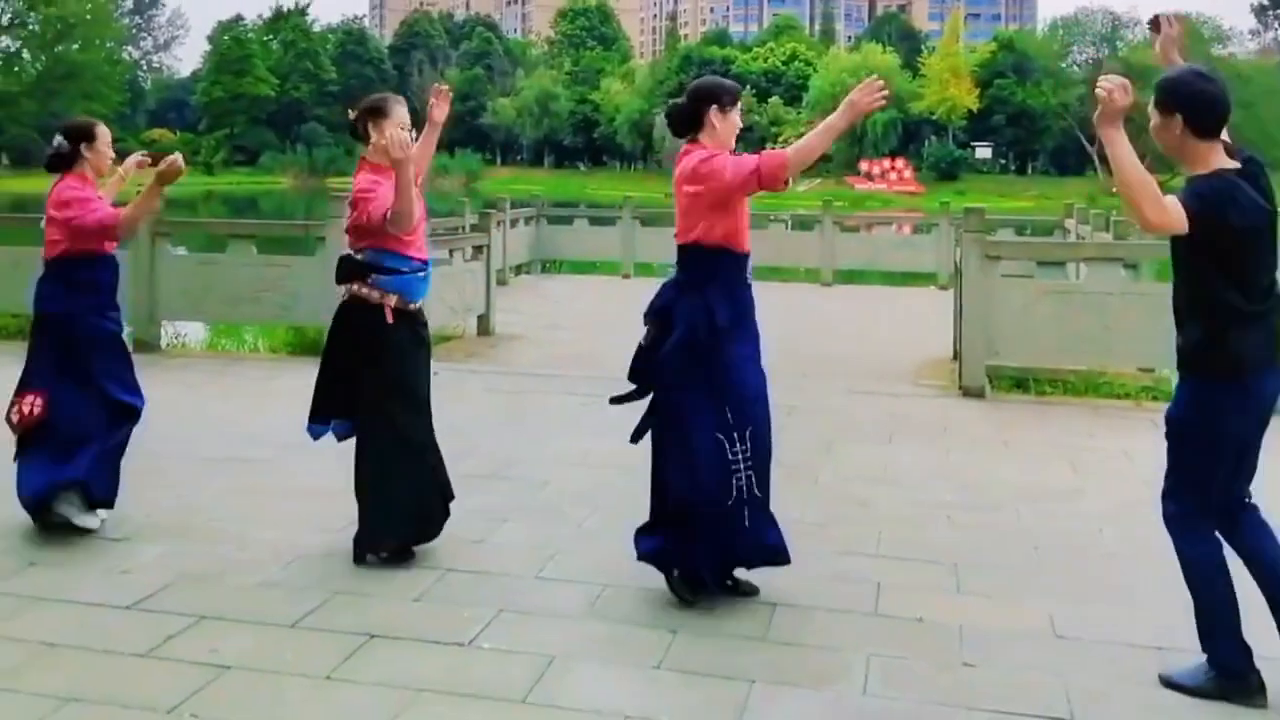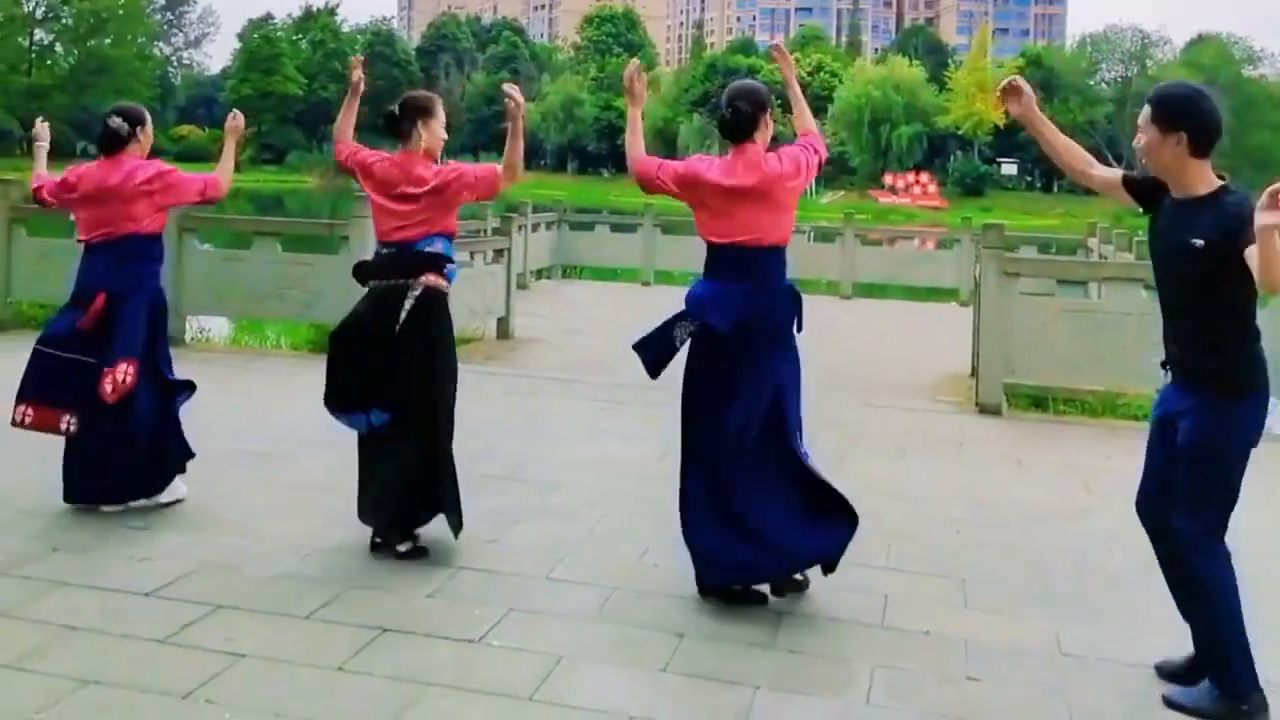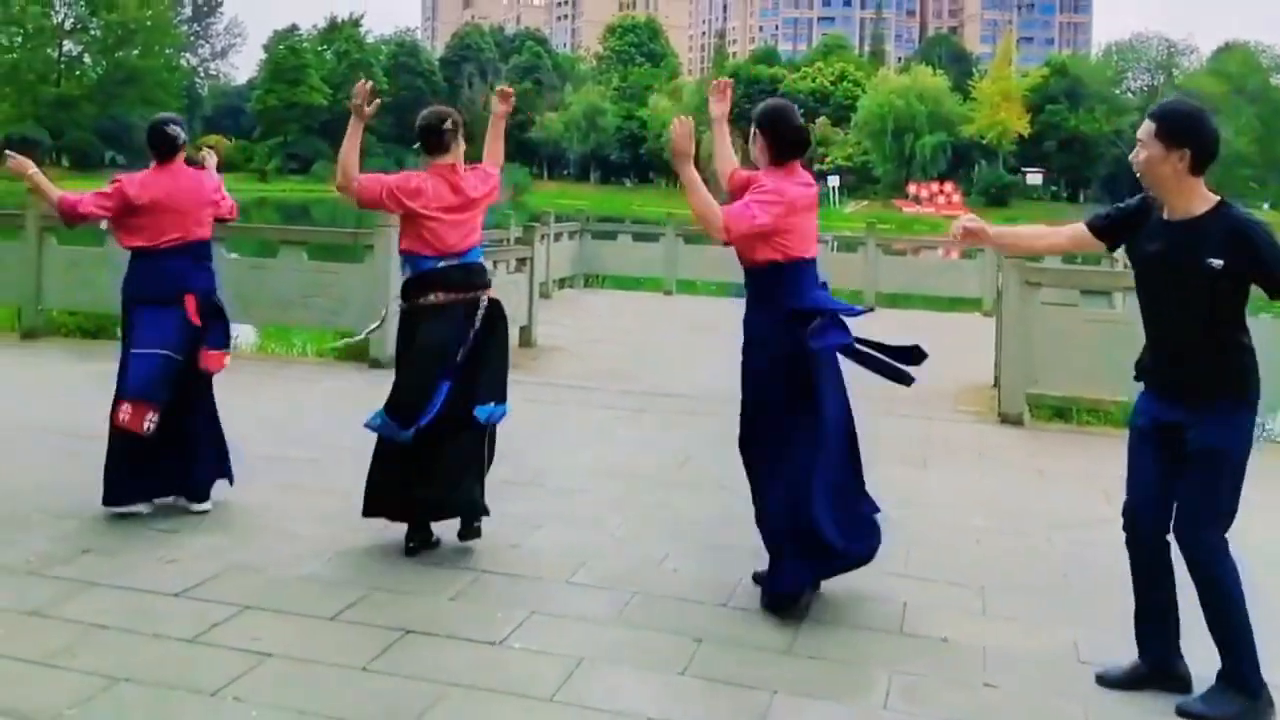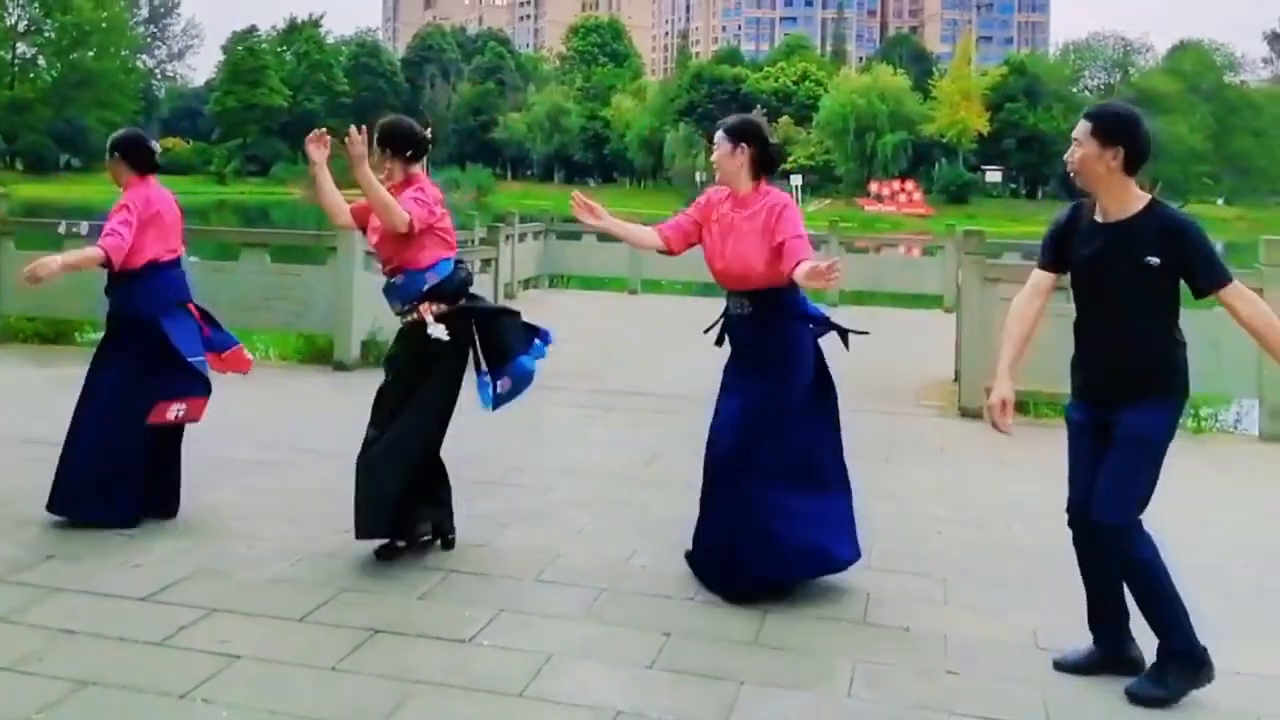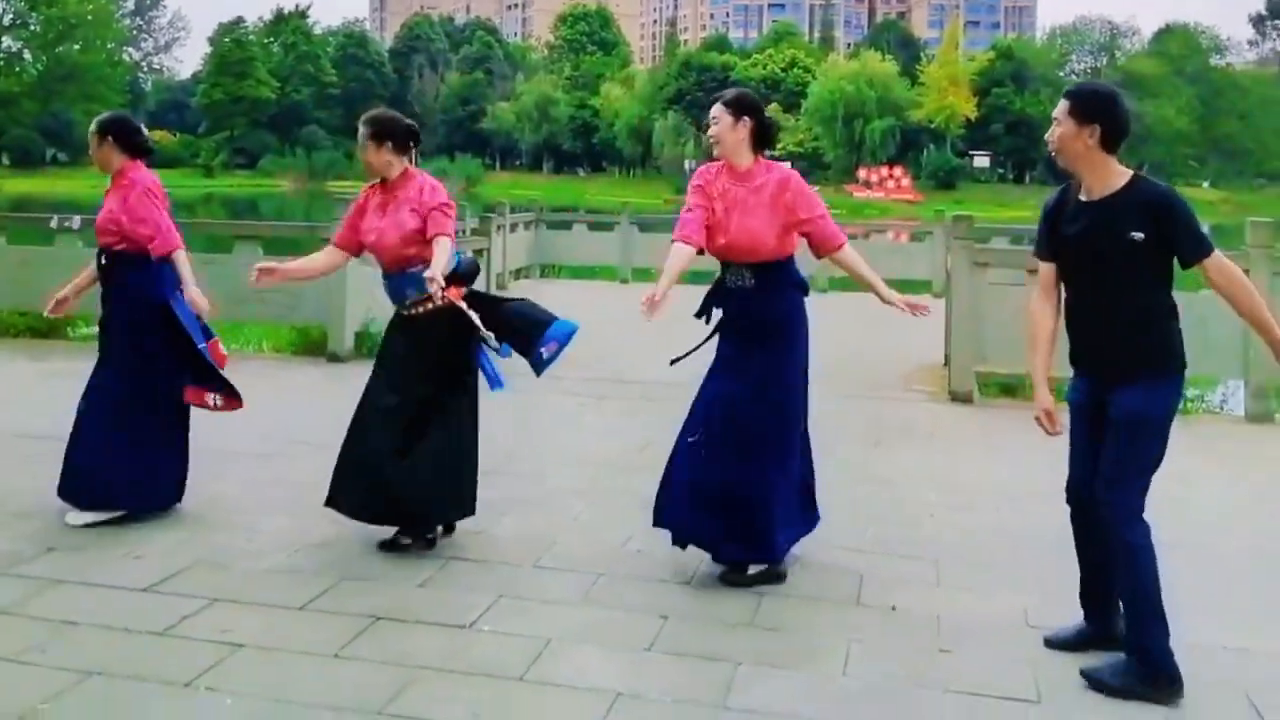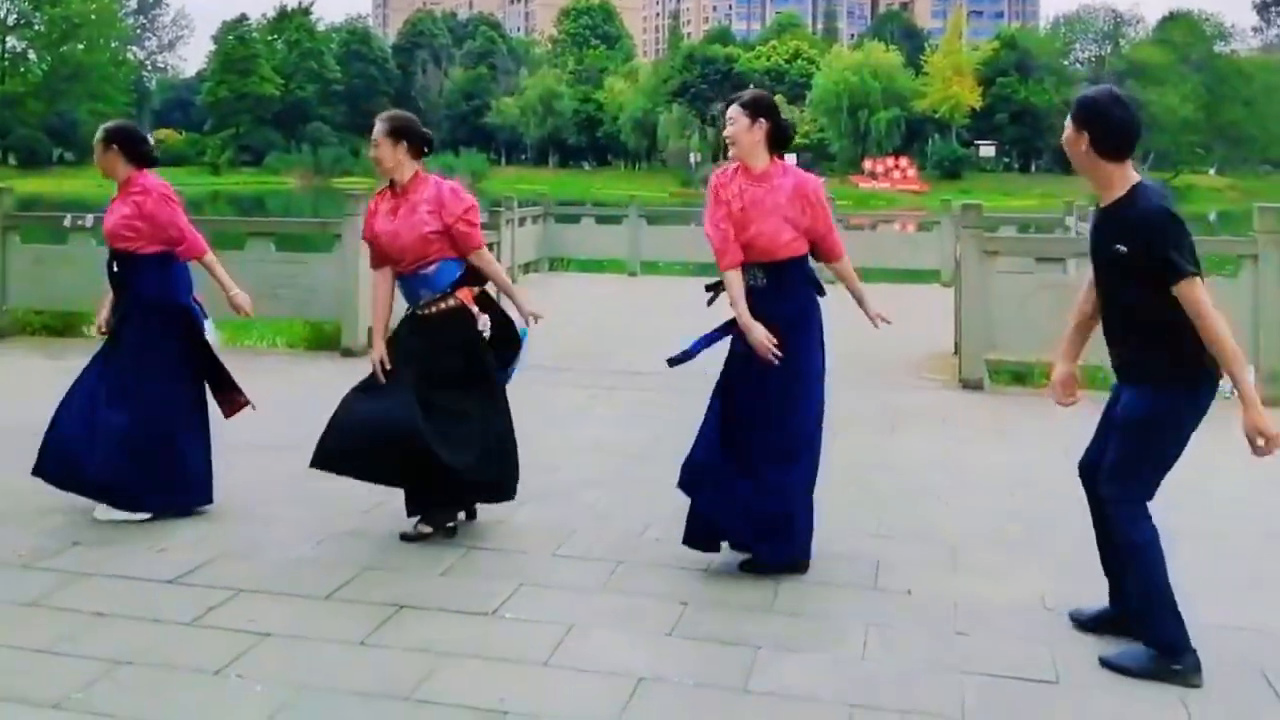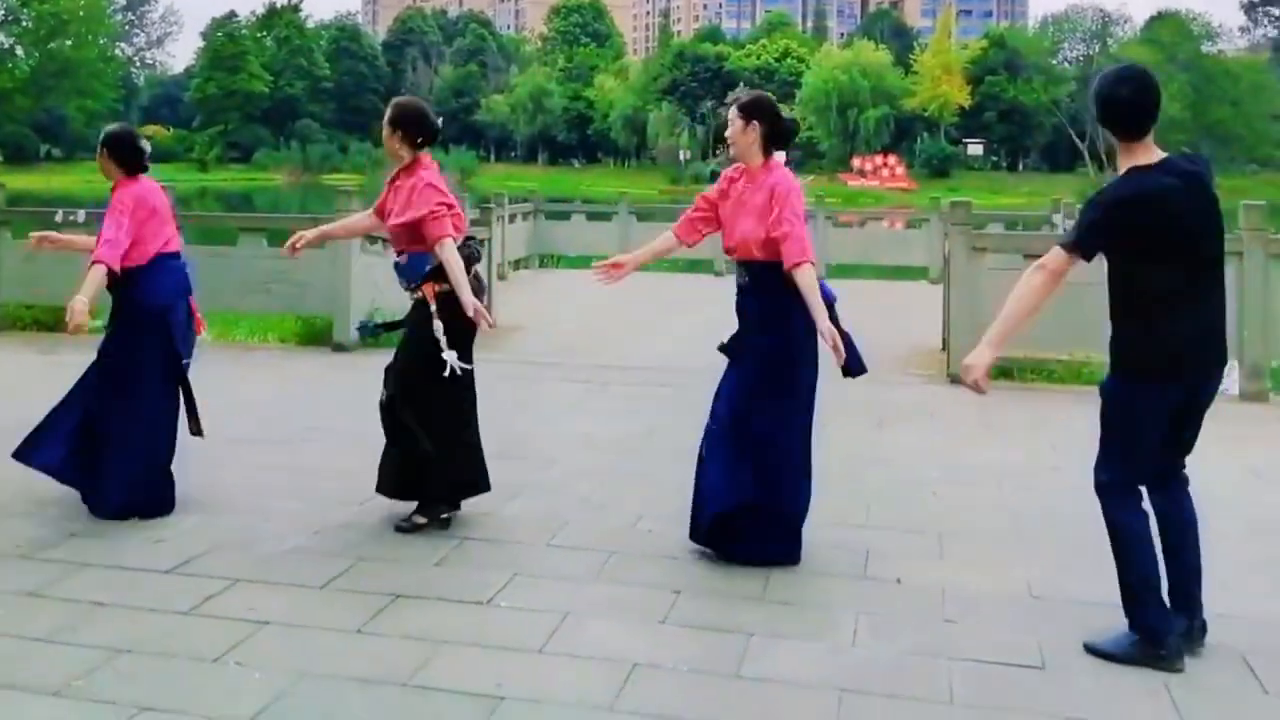
dt=0.2s
person 1, frame 1
left shoulder: (1218, 195)
left elbow: (1156, 218)
right elbow: (1203, 122)
left wrist: (1110, 129)
right wrist: (1172, 54)
left hip: (1218, 377)
left knee: (1187, 510)
person 1, frame 2
right shoulder: (1162, 194)
right elbow: (1093, 173)
right wrist: (1033, 116)
right hip: (1183, 386)
left knee: (1195, 527)
right knee: (1157, 510)
right ankle: (1213, 647)
person 1, frame 3
right shoulder: (1134, 218)
right elbow: (1060, 239)
right wrist: (991, 234)
left hip: (1220, 406)
right hip: (1160, 397)
left knee: (1200, 536)
right knee: (1143, 523)
right ankle: (1159, 657)
person 1, frame 4
left shoulder: (1170, 230)
right shoulder: (1071, 227)
right elbow: (1032, 295)
right wrist: (1003, 377)
left hip: (1149, 399)
right hip: (1088, 397)
left knee: (1113, 518)
right knee: (1083, 516)
left ankle: (1185, 653)
right ankle: (1111, 643)
person 1, frame 5
left shoulder: (1157, 204)
right shoulder: (1061, 209)
left elbow: (1224, 277)
right elbow: (1045, 294)
right wrist: (1042, 382)
left hip: (1148, 380)
right hip: (1092, 379)
left knee: (1117, 504)
right knee: (1085, 495)
left ankle: (1154, 665)
right ankle: (1103, 620)
person 1, frame 6
left shoulder: (1148, 216)
right shoulder: (1108, 212)
left elbow: (1203, 309)
right elbow: (1097, 288)
right wrist: (1066, 356)
left hip: (1172, 381)
right hip: (1158, 375)
left knee: (1121, 497)
right knee: (1099, 471)
left ankle: (1171, 649)
right ankle: (1128, 606)
person 1, frame 7
left shoulder: (1119, 202)
right shoulder: (1195, 174)
left elbow: (1045, 273)
left wrist: (989, 347)
left hip: (1145, 365)
right hip: (1206, 358)
left knee: (1119, 483)
right knee: (1165, 474)
left ankle: (1156, 633)
right ankle: (1184, 611)
person 2, frame 1
left shoulder: (700, 162)
right shoulder: (705, 165)
left elbow: (759, 169)
right elbow: (772, 166)
right wrist: (844, 116)
left hip: (714, 306)
right hip: (712, 309)
left knee: (728, 431)
right knee: (723, 433)
left ankle: (706, 564)
right ankle: (690, 563)
person 2, frame 2
left shoulder: (705, 172)
right shoulder: (789, 168)
left elbow: (642, 169)
right elbow: (816, 143)
left wrist: (635, 106)
right wrist: (793, 83)
left hip: (717, 304)
right hip: (768, 307)
left knee: (715, 435)
right knee: (772, 432)
left ankle: (724, 570)
right ankle: (784, 560)
person 2, frame 3
left shoulder: (781, 190)
right shoulder: (785, 181)
left elbow: (721, 227)
right elbow: (733, 180)
left wrist: (685, 162)
right wrist: (718, 120)
left hip: (779, 321)
right hip: (805, 318)
left knee: (777, 446)
right knee: (806, 439)
left ankle: (792, 580)
right ankle: (802, 563)
person 2, frame 4
left shoulder: (778, 205)
right shoulder: (714, 204)
left elbow: (799, 264)
right elbow: (664, 238)
left wrist: (812, 275)
right wrist: (605, 221)
left hip: (783, 342)
right hip: (746, 340)
left knee: (750, 454)
right knee: (743, 451)
left ankle: (771, 569)
person 2, frame 5
left shoulder: (784, 183)
right shoulder: (705, 180)
left elbow: (832, 244)
right elbow: (689, 238)
left wrist: (885, 293)
right wrist: (664, 284)
left hip: (778, 315)
right hip: (735, 313)
left knee: (767, 429)
right knee: (724, 421)
left ankle: (763, 551)
right ankle: (741, 537)
person 2, frame 6
left shoulder: (802, 186)
right shoulder: (722, 182)
left elbow: (833, 251)
right elbow: (727, 256)
left wrist: (865, 303)
right wrist: (744, 319)
left hip: (793, 311)
right hip: (750, 316)
left knee: (784, 430)
right knee: (735, 422)
left ankle: (785, 548)
right ankle: (751, 529)
person 2, frame 7
left shoulder: (783, 187)
right shoulder: (731, 182)
left elbow: (800, 259)
right elbow: (687, 229)
left wrist: (822, 320)
right wrist: (633, 260)
left hip: (784, 320)
right hip: (754, 316)
left knee: (770, 428)
right knee: (736, 421)
left ankle: (772, 540)
right ankle: (738, 528)
person 3, frame 1
left shoulder: (389, 174)
right shoulder: (369, 184)
left elbow: (415, 165)
right elbow: (401, 217)
left wrist: (435, 129)
right wrist: (417, 152)
left hip: (398, 313)
right hip: (377, 315)
left knee: (402, 420)
right knee: (391, 422)
left ankle: (387, 530)
right ankle: (377, 539)
person 3, frame 2
left shoulder: (377, 167)
right shoulder: (445, 175)
left elbow: (341, 147)
right elbow: (508, 175)
left wrist: (354, 94)
right wrist: (516, 120)
left hip: (384, 296)
right hip: (424, 299)
left knee: (387, 412)
right knee: (424, 410)
left ankle: (388, 520)
right ankle: (394, 525)
person 3, frame 3
left shoulder: (412, 185)
right shoulder: (475, 183)
left elbow: (350, 185)
right elbow: (494, 168)
left wrist: (358, 122)
right wrist: (500, 121)
left hip: (427, 311)
right hip: (473, 307)
left knee: (415, 412)
right knee: (465, 412)
left ankle: (417, 524)
right ankle: (466, 511)
person 3, frame 4
left shoulder: (419, 194)
right shoulder: (390, 195)
left elbow: (398, 223)
right elbow: (344, 216)
left wrist: (360, 168)
right wrist: (319, 164)
left hip: (439, 323)
right hip: (425, 325)
left knee: (398, 428)
right knee: (412, 427)
left ankle: (409, 525)
right ankle: (436, 522)
person 3, frame 5
left shoulder: (428, 191)
right shoulder: (366, 203)
left elbow: (444, 246)
right elbow: (334, 256)
left wrist: (435, 274)
right wrist: (282, 271)
left hip: (443, 317)
right hip: (408, 320)
left knee: (418, 418)
right knee: (391, 416)
left ankle: (422, 521)
right ankle: (430, 514)
person 3, frame 6
left shoulder: (444, 194)
right shoulder: (378, 206)
left elbow: (479, 255)
right elbow: (384, 277)
left wrist: (518, 299)
right wrist: (378, 339)
left hip: (457, 315)
right hip: (422, 318)
left knee: (438, 410)
left ankle: (441, 510)
right ankle: (452, 500)
person 3, frame 7
left shoulder: (424, 186)
right shoulder: (407, 177)
left elbow: (444, 246)
right elbow: (372, 217)
left wrist: (466, 296)
right wrist: (316, 234)
left hip: (442, 300)
right hip: (433, 299)
left knee: (433, 397)
right knee: (414, 393)
left ankle: (438, 500)
right ankle: (440, 492)
person 4, frame 1
left shoulder: (78, 189)
right shoulder: (73, 195)
left elbow: (105, 211)
right elbow: (115, 224)
left wrist: (139, 180)
right wrist: (162, 183)
left hip: (76, 306)
right hip: (75, 309)
left knee: (68, 401)
right knee: (108, 399)
left ankle: (60, 492)
right ankle: (68, 489)
person 4, frame 2
left shoulder: (86, 175)
right shoulder: (151, 174)
left elbow: (42, 189)
right elbow: (217, 187)
left wrist: (41, 145)
right wrist: (232, 142)
left hip: (96, 282)
right hip: (133, 285)
left knee: (98, 382)
right knee: (144, 379)
left ankle: (96, 484)
right ankle: (150, 481)
person 4, frame 3
left shoulder: (133, 186)
right shoulder: (206, 183)
left elbow: (76, 208)
right elbow: (228, 210)
left hip: (148, 290)
right hip: (193, 291)
left knee: (143, 384)
right knee: (190, 388)
left ankle: (131, 489)
right ankle: (193, 487)
person 4, frame 4
left shoulder: (132, 200)
right shoulder: (162, 197)
left elbow: (110, 249)
left wrist: (60, 263)
right wrist: (74, 263)
left hip: (142, 311)
right hip: (163, 307)
left knee: (114, 405)
right knee: (153, 403)
left ankle: (98, 501)
right ankle: (154, 499)
person 4, frame 5
left shoulder: (138, 185)
right shoulder: (121, 185)
left elbow: (166, 241)
right elbow: (111, 253)
left wrist: (189, 285)
right wrist: (71, 289)
left hip: (144, 301)
right hip: (130, 301)
left knee: (123, 394)
right knee: (149, 395)
left ankle: (110, 497)
right ankle: (149, 489)
person 4, frame 6
left shoulder: (151, 191)
right shoulder: (124, 196)
left elbow: (193, 242)
right elbow: (123, 265)
left wrist: (229, 288)
right wrist: (108, 308)
left hip: (161, 308)
right hip: (144, 308)
left knee: (147, 395)
right knee: (125, 392)
left ankle: (139, 496)
right ankle: (136, 490)
person 4, frame 7
left shoulder: (126, 198)
right shoulder: (147, 190)
left elbow: (109, 250)
left wrist: (84, 296)
right wrist: (62, 241)
left hip: (149, 303)
right hip: (164, 297)
left knee: (145, 397)
right knee: (122, 388)
left ankle: (134, 493)
right ankle: (122, 485)
